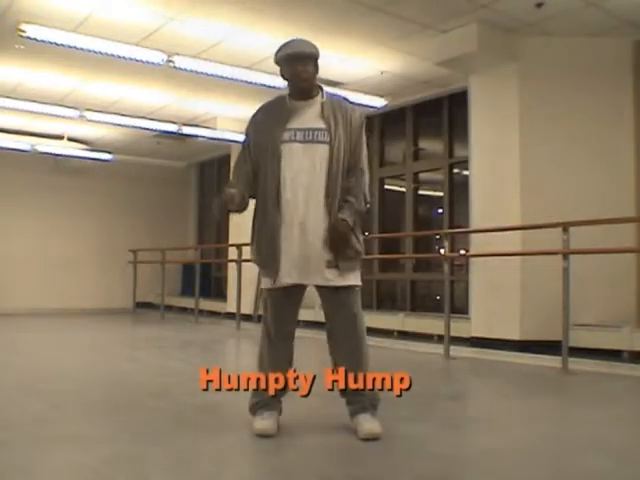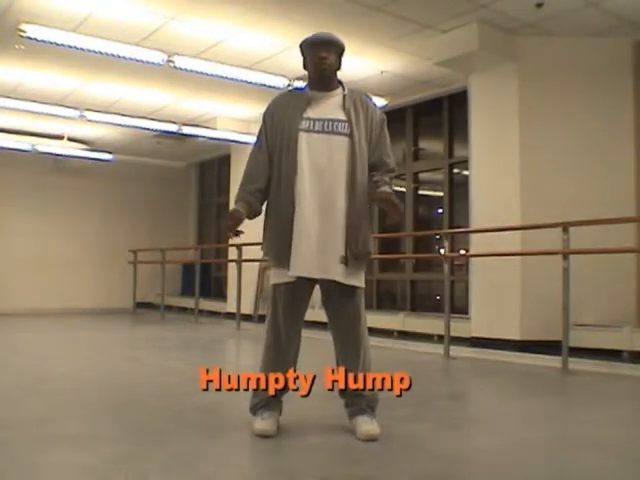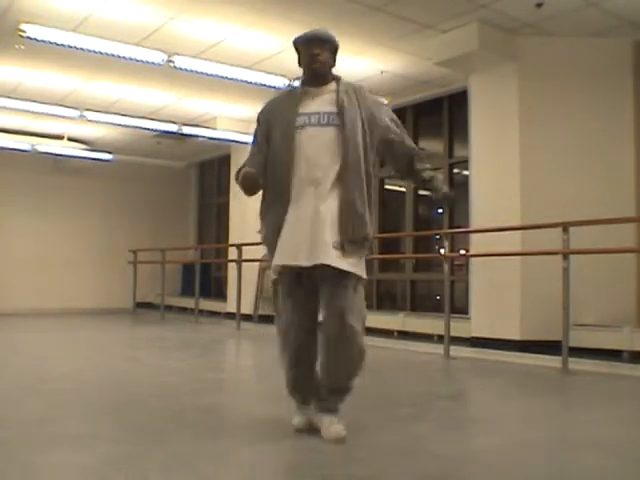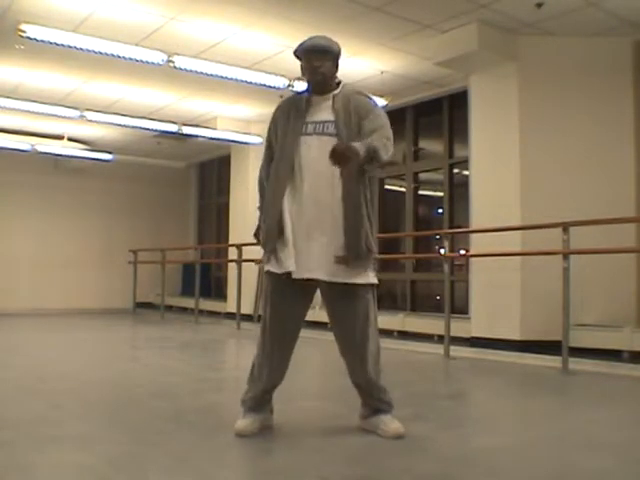
dt=1s
person 1, frame 1
left shoulder: (347, 115)
right shoulder: (264, 118)
left elbow: (357, 175)
right elbow: (247, 170)
left wrist: (347, 217)
right wrist: (236, 194)
left hip: (333, 241)
right hip: (280, 242)
left knee: (348, 326)
right knee: (277, 328)
left ankle: (361, 405)
right ankle: (267, 404)
person 1, frame 2
left shoulder: (366, 110)
right shoulder: (281, 108)
left elbow: (382, 166)
right elbow: (260, 165)
left wrist: (384, 191)
right wrist: (244, 205)
left hip: (344, 236)
right hip: (291, 234)
left knee: (350, 325)
right knee: (283, 323)
left ankle: (360, 406)
right ankle: (268, 403)
person 1, frame 3
left shoulder: (360, 103)
right shoulder: (276, 108)
left elbow: (398, 145)
right elbow: (260, 160)
left wrist: (428, 175)
right wrist: (247, 175)
left hip: (341, 228)
right hip: (292, 228)
left knee: (342, 317)
right knee: (295, 320)
left ankle: (330, 403)
right ankle: (306, 398)
person 1, frame 4
left shoulder: (360, 106)
right shoulder: (285, 112)
left elbow: (382, 140)
right elbow: (269, 170)
left wrist: (358, 150)
right wrist: (264, 216)
left hip: (344, 240)
right hip: (290, 238)
left knee: (358, 329)
right knee: (276, 327)
left ankle: (375, 408)
right ankle: (257, 406)
